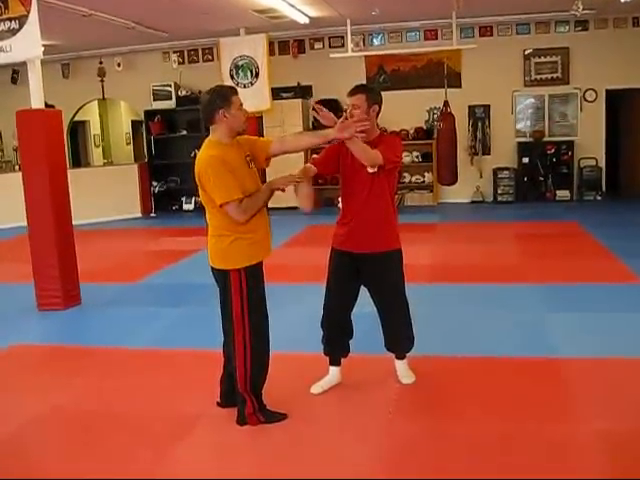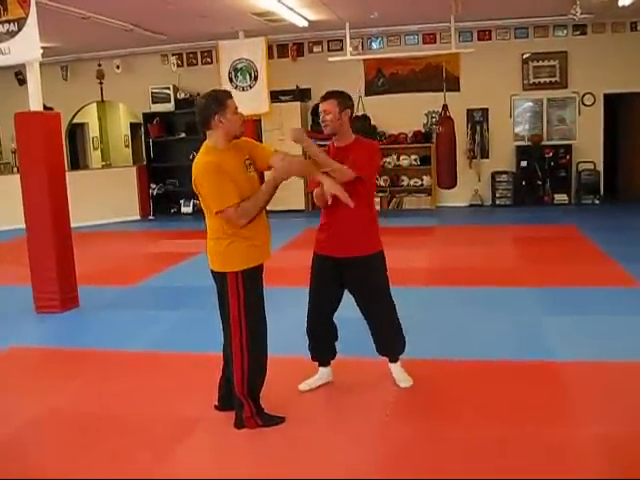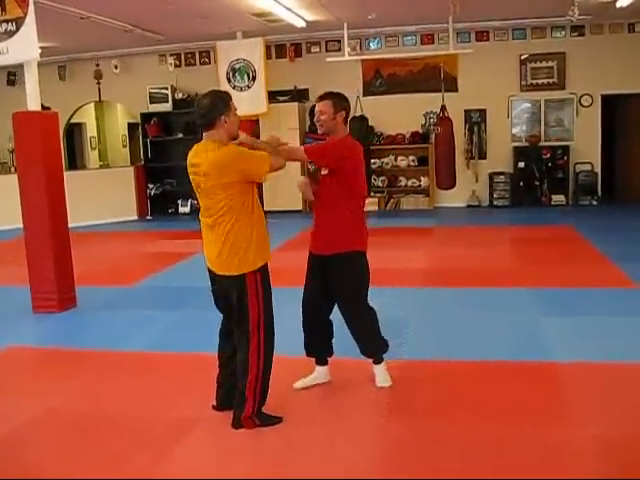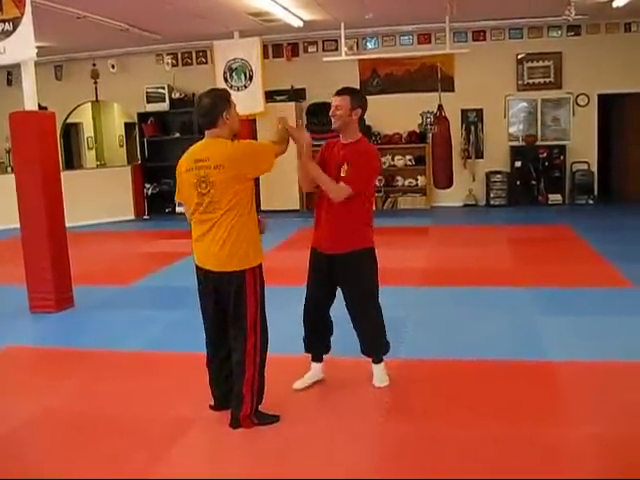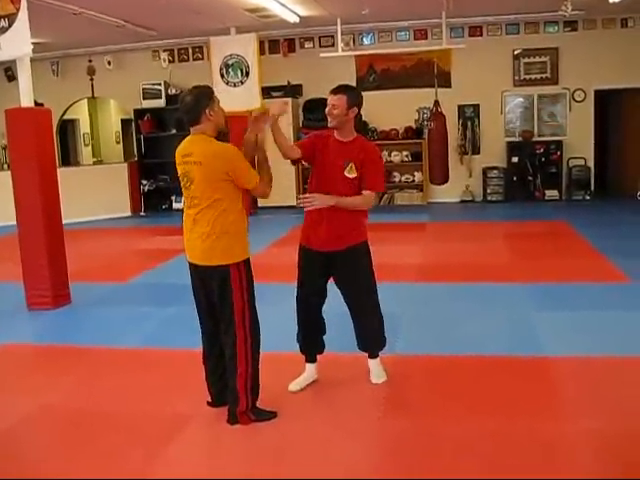
dt=0.4s
person 1, frame 1
left shoulder: (242, 145)
right shoulder: (212, 159)
left elbow: (286, 143)
right elbow: (240, 212)
left wrist: (334, 135)
right wrist: (272, 186)
left hip: (245, 255)
right hip: (235, 258)
left knee: (240, 329)
right knee: (249, 332)
left ankle: (231, 393)
right ankle: (251, 408)
person 1, frame 2
left shoulder: (243, 146)
right shoulder: (209, 164)
left elbow: (287, 162)
right elbow: (240, 216)
left wrist: (324, 180)
right wrist: (275, 179)
left hip: (245, 257)
right hip: (233, 262)
left knee: (240, 331)
right knee: (246, 334)
left ankle: (229, 396)
right ankle: (247, 411)
person 1, frame 3
left shoulder: (197, 155)
right shoulder: (231, 157)
right elbow: (276, 162)
right wrist: (247, 141)
left hip: (218, 261)
right hip: (243, 262)
left knee: (233, 329)
right knee: (256, 335)
left ankle: (226, 396)
right ankle: (247, 412)
person 1, frame 4
left shoulder: (188, 160)
right shoulder: (240, 152)
left elbow: (189, 211)
right elbow: (280, 146)
right wrist: (283, 129)
left hip: (205, 261)
right hip: (239, 261)
left knee: (218, 332)
right knee: (249, 335)
left ankle: (222, 396)
right ankle: (245, 411)
person 1, frame 5
left shoulder: (185, 149)
right shoulder: (223, 152)
right elbow: (262, 188)
left wrist: (252, 135)
right wrist: (260, 148)
left hip: (199, 255)
right hip: (225, 256)
left knee: (213, 328)
right knee: (241, 330)
left ankle: (219, 392)
right ankle: (242, 407)
person 2, frame 1
left shoulder: (391, 144)
right shoulder: (338, 145)
left elbow: (370, 158)
right elbow: (310, 169)
left wrist: (338, 127)
right wrist: (302, 187)
left hip: (382, 245)
right hip: (345, 243)
left knee: (393, 306)
right knee: (334, 309)
left ankle: (401, 361)
right ankle: (334, 370)
person 2, frame 2
left shoulder: (367, 149)
right shoulder: (326, 154)
left elbow: (342, 173)
right elbow: (319, 199)
left wrist: (308, 145)
right wrist: (324, 191)
left hip: (363, 249)
right hip: (326, 247)
left knee: (378, 309)
right knee: (318, 311)
left ankle: (394, 364)
right ankle: (324, 369)
person 2, frame 3
left shoulder: (344, 148)
right shoulder: (330, 151)
left elbow: (293, 153)
right wrist: (307, 189)
left hip: (346, 247)
right hip: (323, 246)
left knee: (355, 308)
right knee: (313, 309)
left ankle: (379, 363)
right ankle: (322, 368)
person 2, frame 4
left shoulder: (366, 153)
right shoulder: (328, 148)
left elbow: (338, 193)
right elbow: (307, 185)
left wrist: (306, 158)
right wrist: (304, 152)
left hip: (355, 247)
right hip: (323, 244)
left knee: (364, 307)
right knee: (315, 305)
left ankle: (378, 364)
right ankle: (316, 366)
person 2, frame 5
left shoulder: (368, 152)
right shoulder: (318, 141)
left elbow: (368, 201)
right elbow: (291, 153)
left wrist: (330, 201)
right wrist: (273, 124)
left hip: (350, 244)
right hip: (313, 242)
left knee: (364, 303)
right knee: (307, 304)
left ankle: (374, 360)
right ankle: (310, 367)
